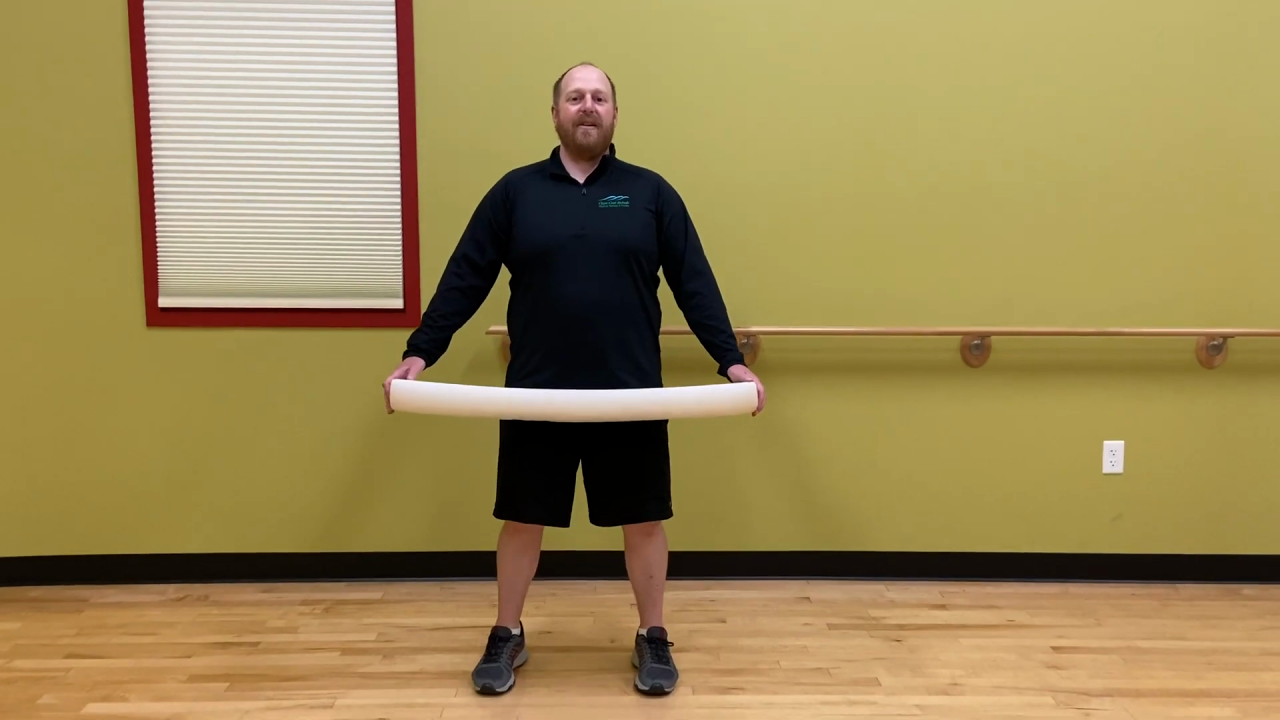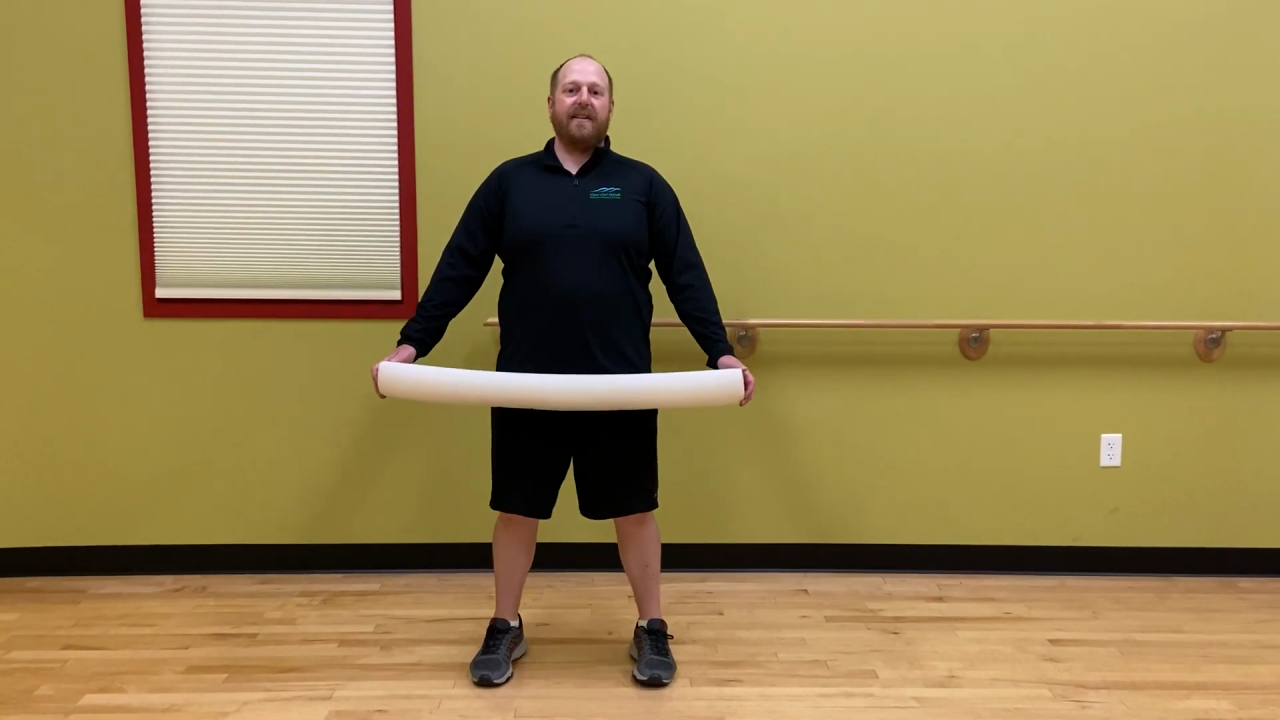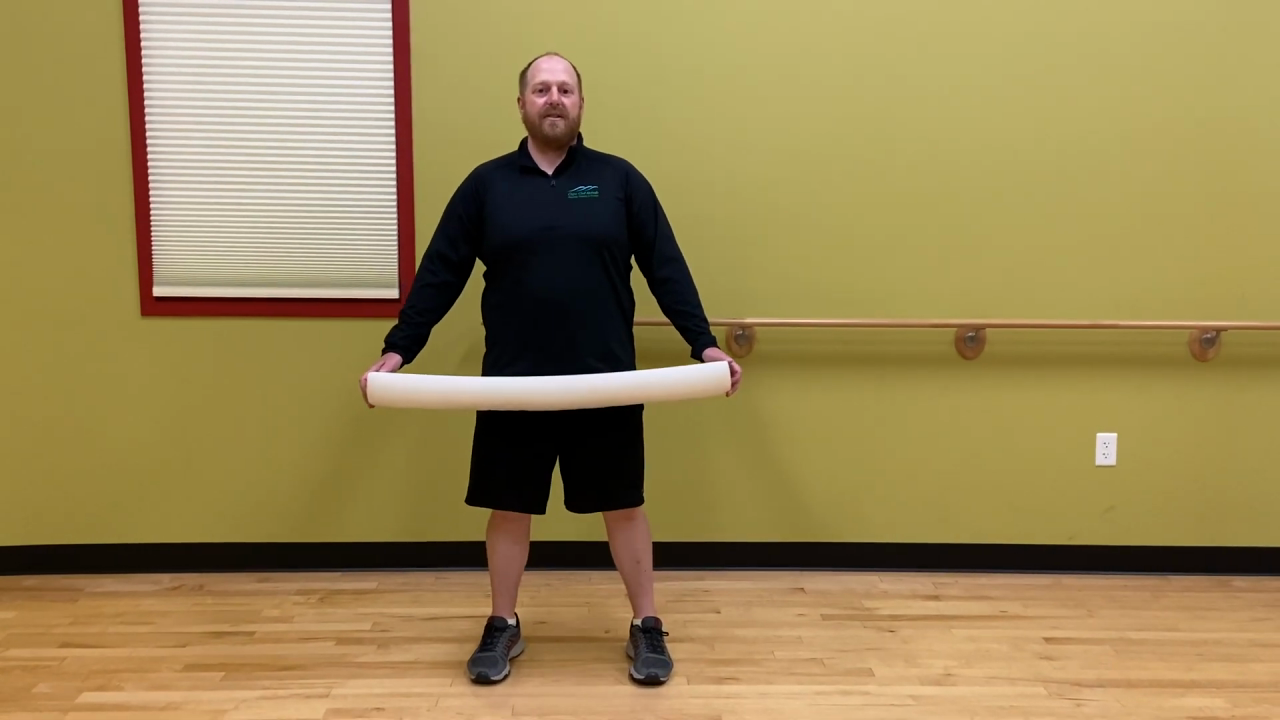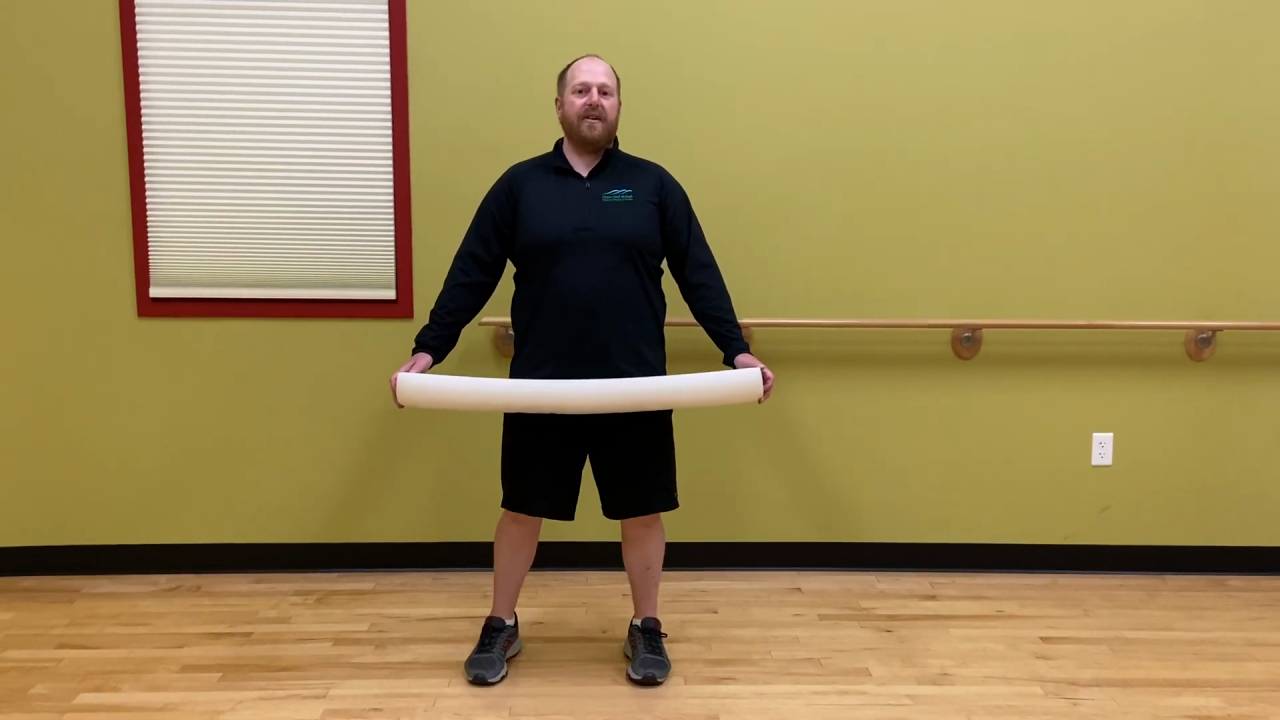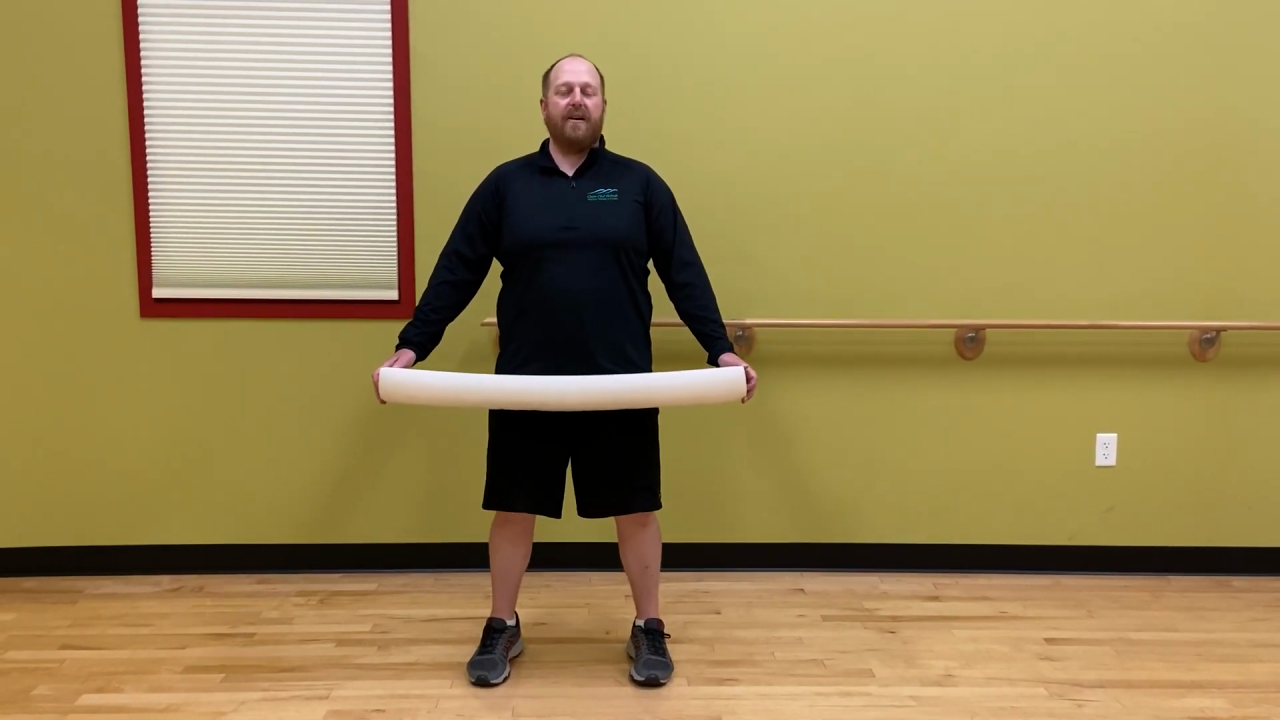
dt=1s
person 1, frame 1
left shoulder: (651, 192)
right shoulder: (515, 191)
left elbow: (694, 284)
right elbow: (465, 279)
left wrist: (731, 360)
right wrist: (420, 351)
left hip: (631, 396)
right hip: (535, 397)
left knee: (643, 522)
right knee: (521, 522)
left ankle: (652, 638)
right ankle: (506, 636)
person 1, frame 2
left shoulder: (643, 185)
right shoulder: (510, 182)
left elbow: (685, 276)
right elbow: (459, 270)
left wrist: (720, 352)
right wrist: (412, 341)
left knee: (634, 513)
right knee: (516, 512)
left ankle: (651, 629)
right ankle: (506, 627)
person 1, frame 3
left shoulder: (619, 179)
right shoulder: (485, 184)
left elbow: (666, 269)
right elbow: (440, 274)
left wrist: (703, 343)
right wrist: (398, 348)
left hip: (606, 384)
right hip: (513, 386)
left knee: (623, 507)
right knee: (508, 509)
left ankle: (646, 627)
right ankle: (502, 626)
person 1, frame 4
left shoulder: (653, 184)
right shoulder: (519, 185)
left elbow: (698, 274)
right elbow: (471, 274)
left wrist: (735, 350)
right wrist: (428, 348)
left hip: (634, 387)
right hip: (540, 388)
left knee: (642, 513)
right knee: (521, 511)
left ankle: (645, 628)
right ankle: (501, 626)
person 1, frame 5
left shoulder: (640, 183)
right shoulder: (506, 184)
left elbow: (684, 274)
right elbow: (456, 273)
left wrist: (720, 349)
right wrist: (412, 344)
right hip: (526, 386)
left knee: (636, 511)
right knee: (514, 510)
left ankle: (648, 629)
right ankle: (502, 627)
